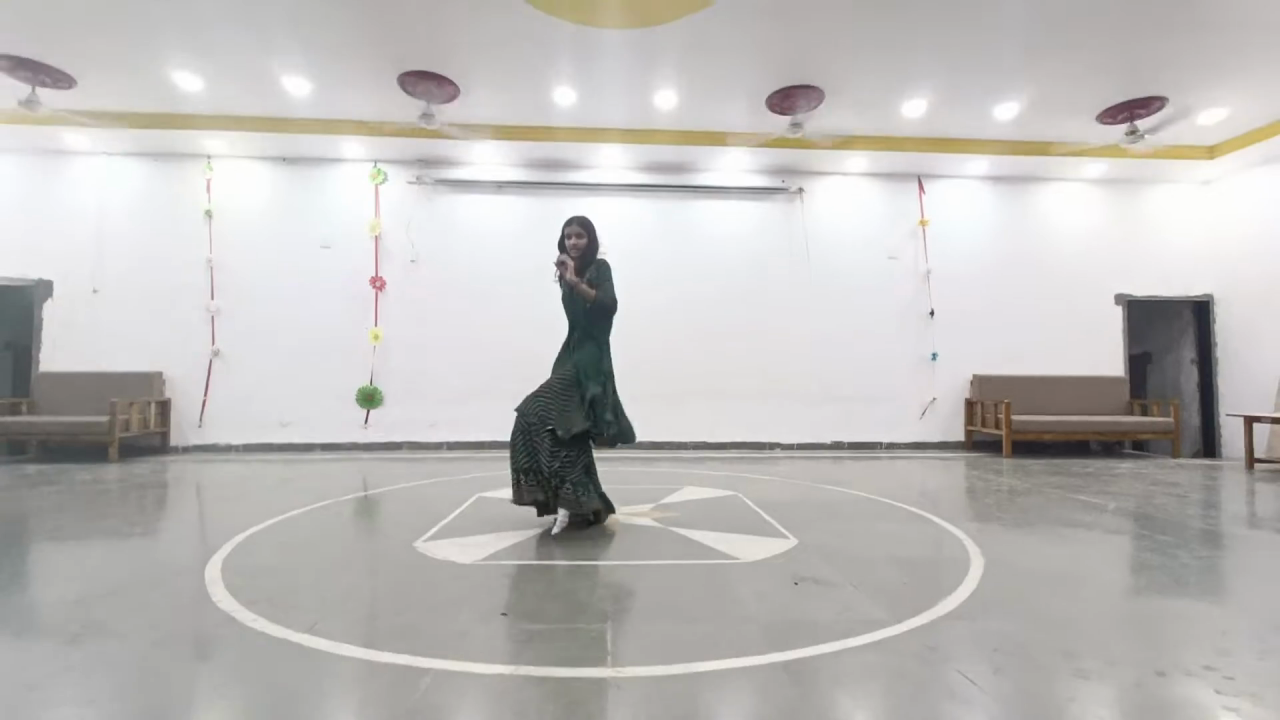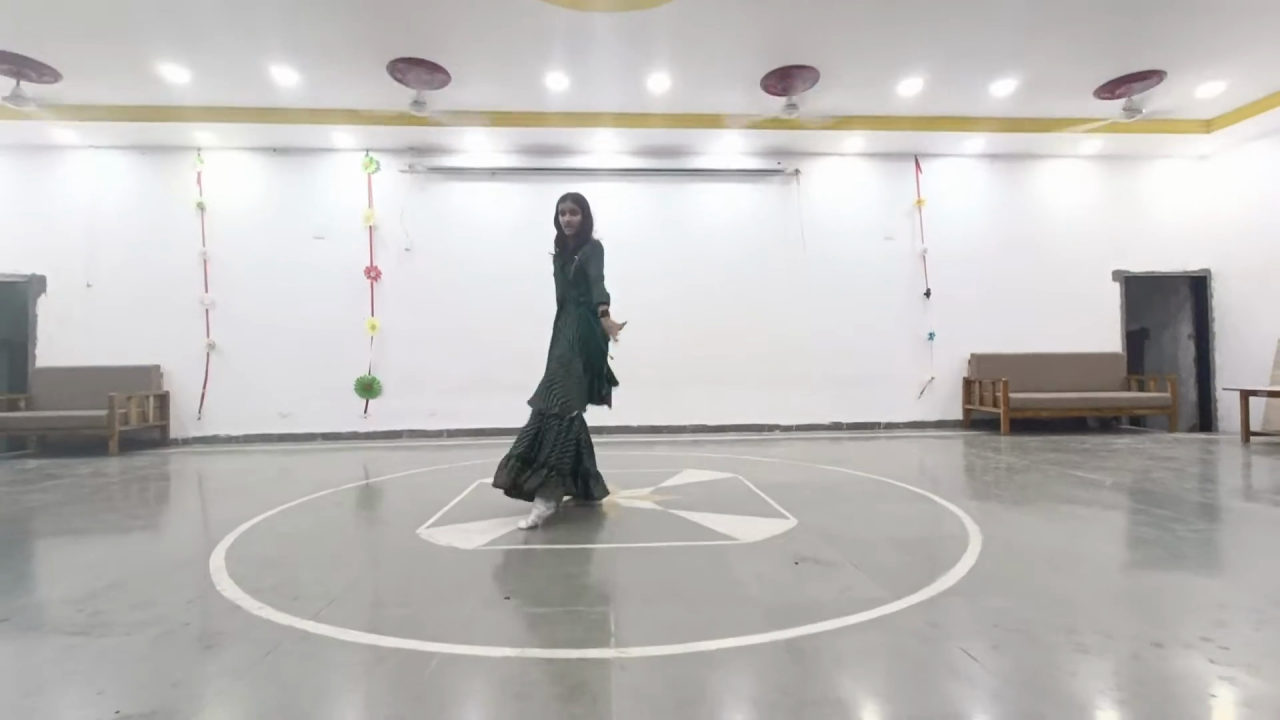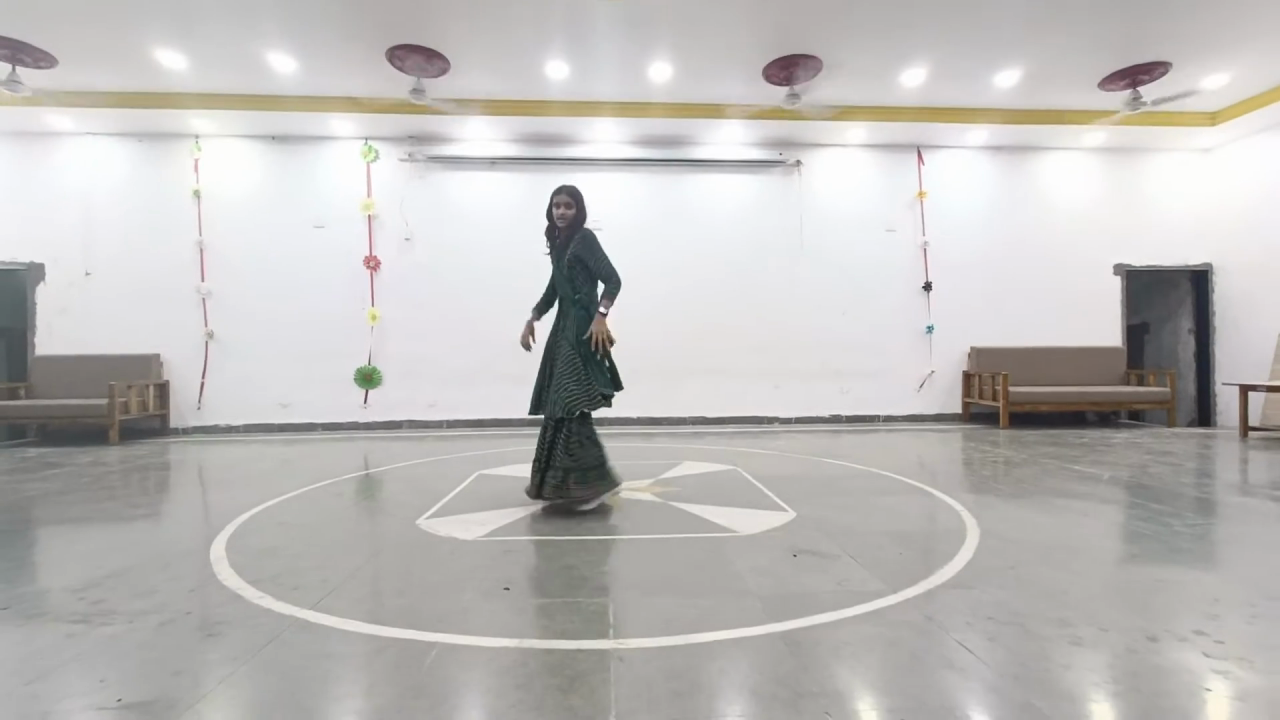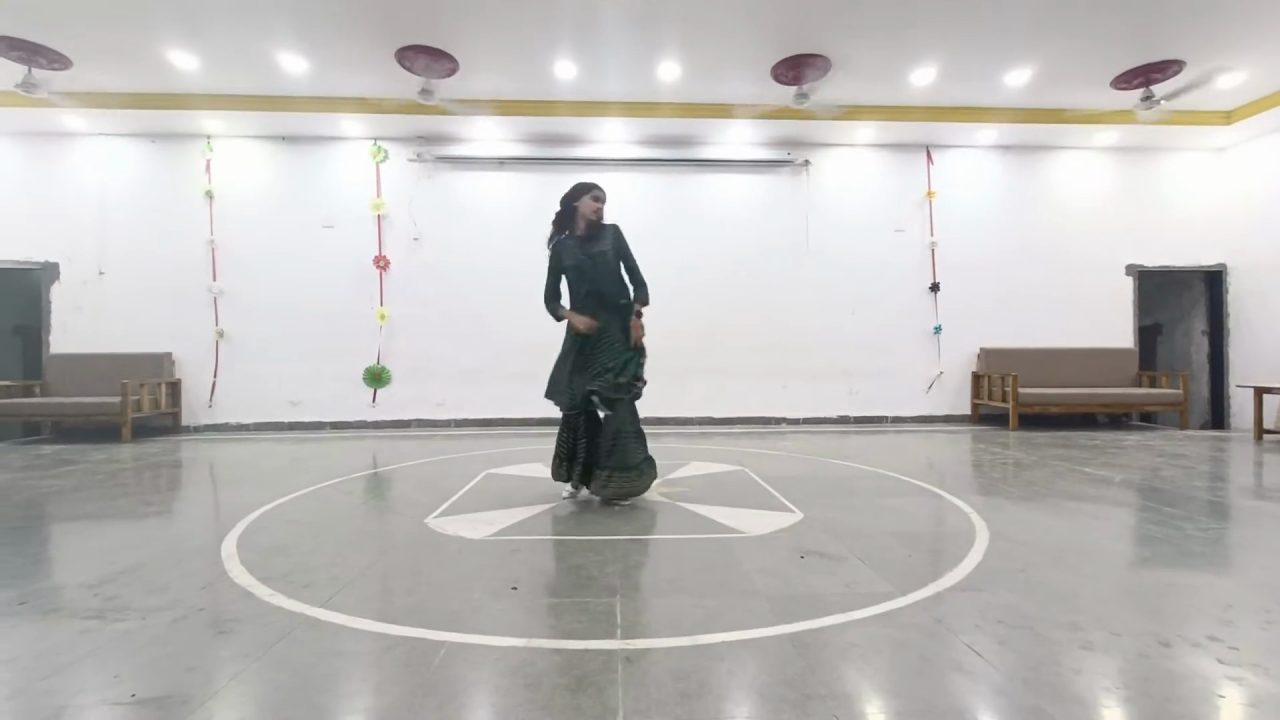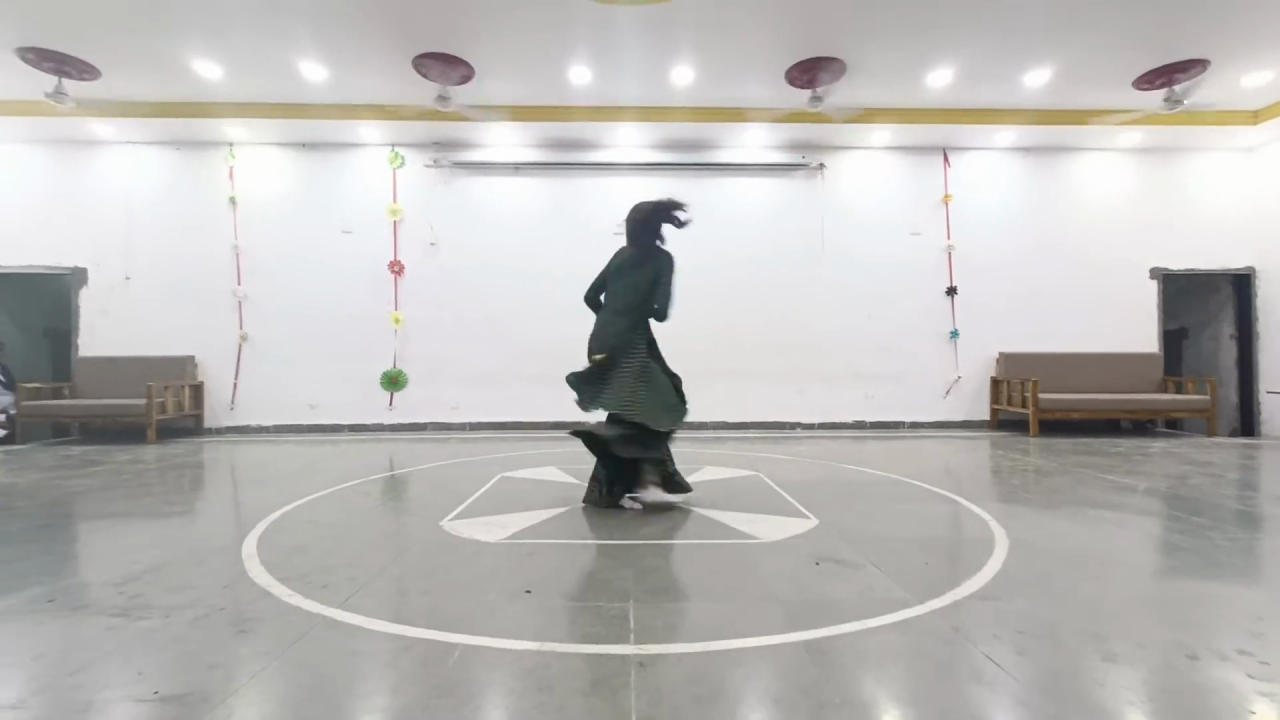
dt=0.3s
person 1, frame 1
left shoulder: (599, 268)
right shoulder: (567, 275)
left elbow: (609, 305)
left wrist: (577, 284)
left hip: (590, 359)
right hip: (571, 357)
left knee: (536, 417)
right knee: (568, 430)
left ankle: (568, 500)
right ankle: (582, 505)
person 1, frame 2
left shoulder: (591, 248)
right shoulder: (562, 251)
left elbow: (597, 285)
left wrist: (606, 316)
left hip: (580, 334)
right hip: (565, 334)
left knee: (558, 407)
right knee: (565, 410)
left ankle: (546, 494)
right ankle: (584, 486)
person 1, frame 3
left shoulder: (584, 238)
right shoulder: (559, 244)
left elbow: (612, 279)
left wrist: (601, 315)
right wrist: (532, 320)
left hip: (582, 330)
right hip: (564, 329)
left knee: (569, 405)
right knee: (562, 405)
left ankle: (590, 485)
right ankle: (582, 482)
person 1, frame 4
left shoulder: (612, 235)
right shoulder: (561, 246)
left elbow: (637, 280)
right elbow: (550, 297)
left wrist: (637, 318)
right wrist: (570, 315)
left hip: (616, 331)
right hip: (584, 332)
left knee: (619, 404)
right knee: (576, 404)
left ankle: (619, 480)
right ankle: (578, 477)
person 1, frame 5
left shoulder: (621, 256)
right shoulder: (661, 259)
left elbow: (591, 297)
right elbow: (661, 313)
left hip: (608, 341)
right hip: (630, 344)
left knee: (625, 413)
right knee: (657, 411)
left ankle: (609, 489)
right ankle: (648, 481)
